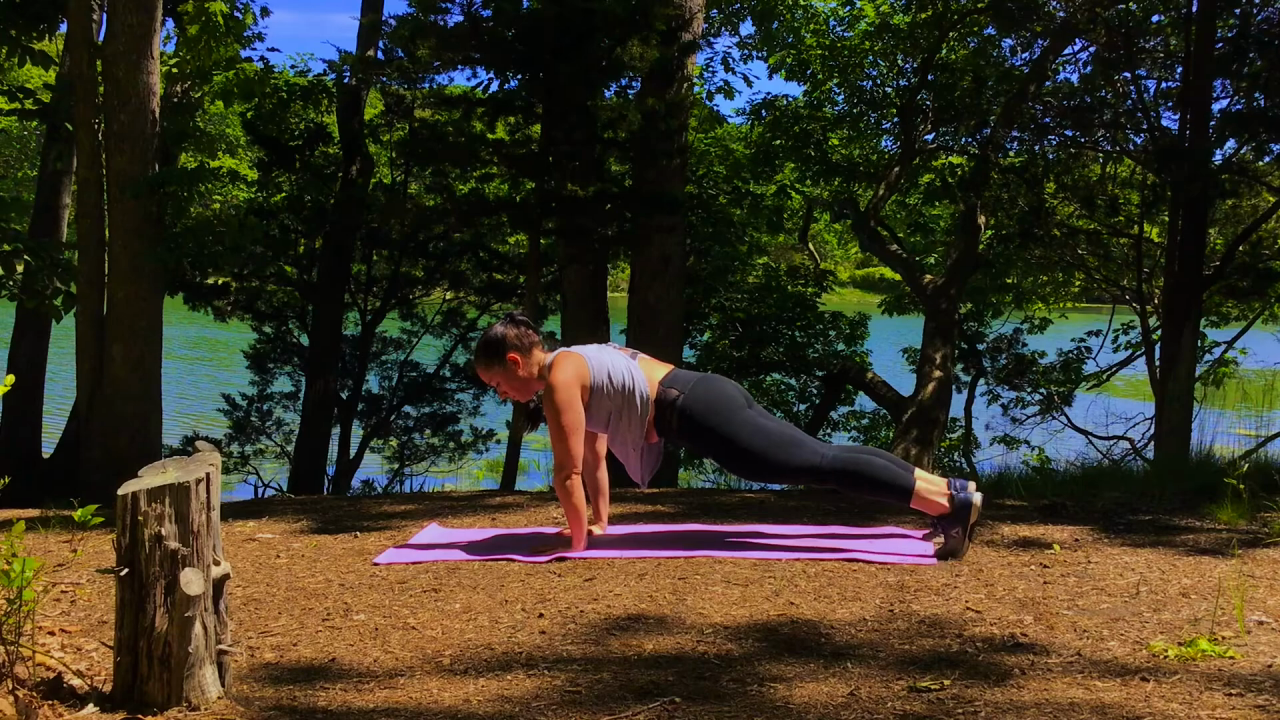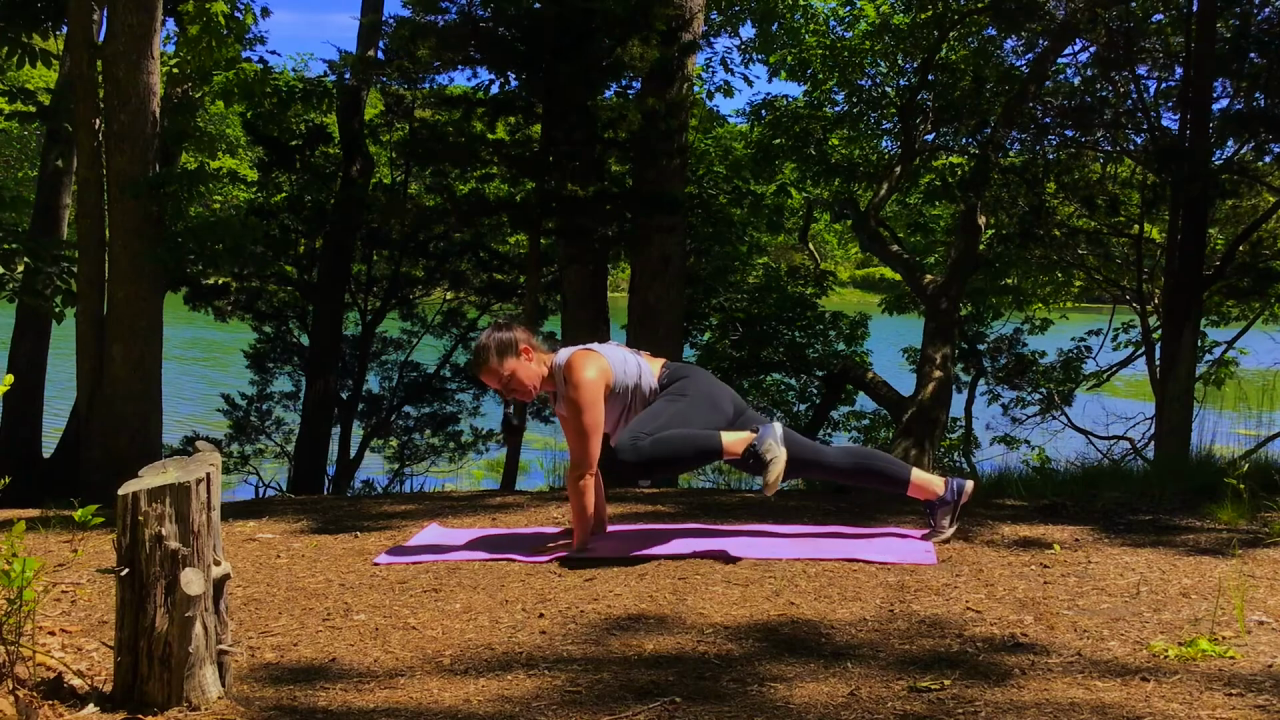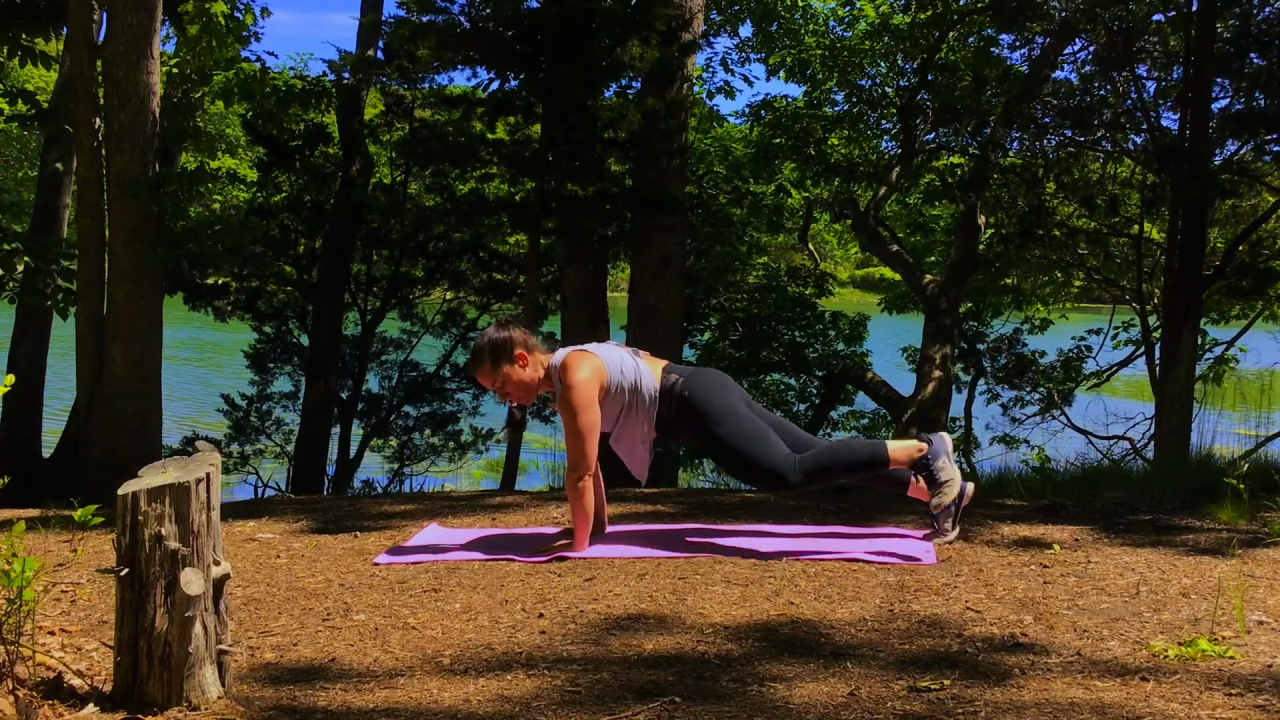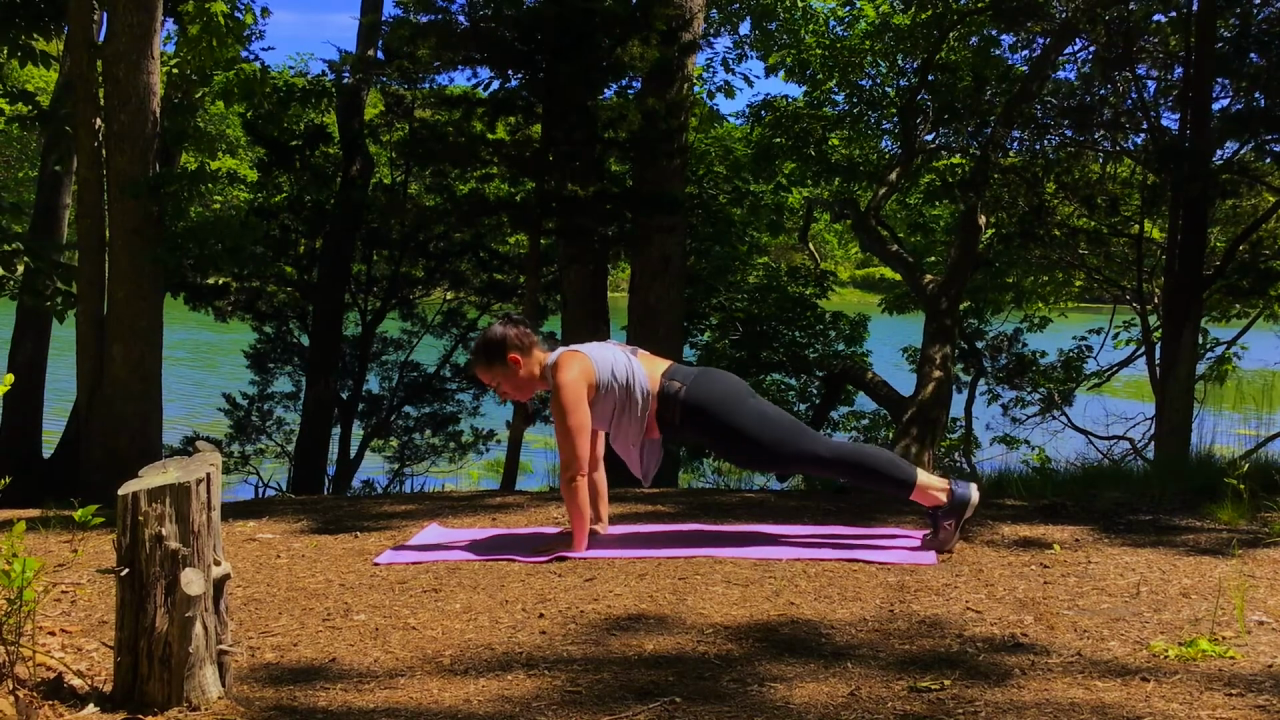
dt=0.5s
person 1, frame 1
left shoulder: (558, 378)
right shoulder: (575, 365)
left elbow: (568, 472)
right elbow: (594, 458)
left wrist: (577, 542)
right wrist: (600, 522)
left hip: (702, 413)
right hip: (712, 394)
left knee: (820, 465)
right knee: (823, 456)
left ankle: (951, 504)
right ankle: (946, 486)
person 1, frame 2
left shoulder: (580, 372)
right shoulder: (555, 389)
left elbow: (584, 468)
right elbow: (584, 460)
left wrist: (580, 539)
right wrist: (599, 521)
left hip: (695, 392)
right hip: (704, 403)
left knee: (631, 453)
right knee: (819, 460)
left ankle: (752, 444)
right ankle: (943, 488)
person 1, frame 3
left shoulder: (573, 375)
right shoulder: (560, 380)
left elbow: (581, 470)
right elbow: (588, 465)
left wrist: (580, 542)
right wrist: (599, 521)
left hip: (701, 398)
right hip: (703, 399)
left knee: (790, 470)
right knee: (816, 455)
left ankle: (924, 451)
right ankle: (940, 494)
person 1, frame 4
left shoulder: (564, 376)
right shoulder: (574, 364)
left elbow: (574, 472)
right elbow: (593, 460)
left wrist: (579, 543)
right wrist: (601, 521)
left hip: (706, 408)
right hip: (712, 392)
left knee: (823, 457)
right knee: (824, 452)
left ankle: (949, 499)
right ankle: (947, 488)
